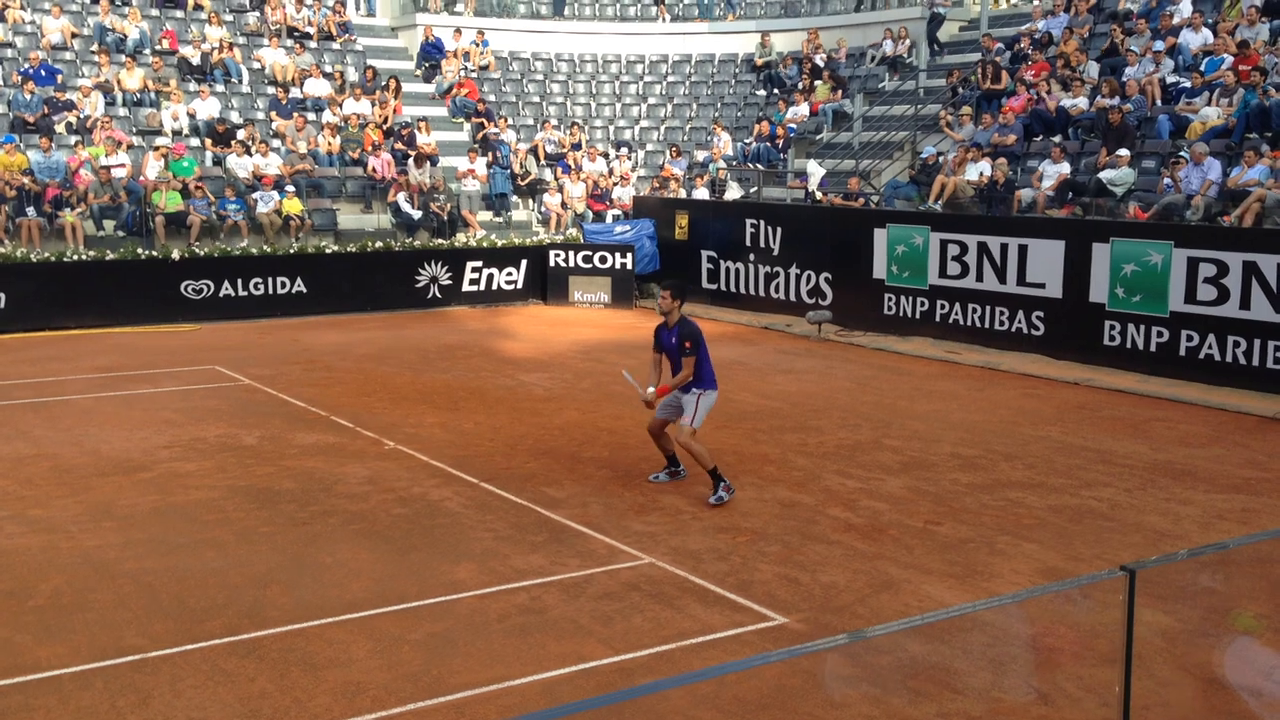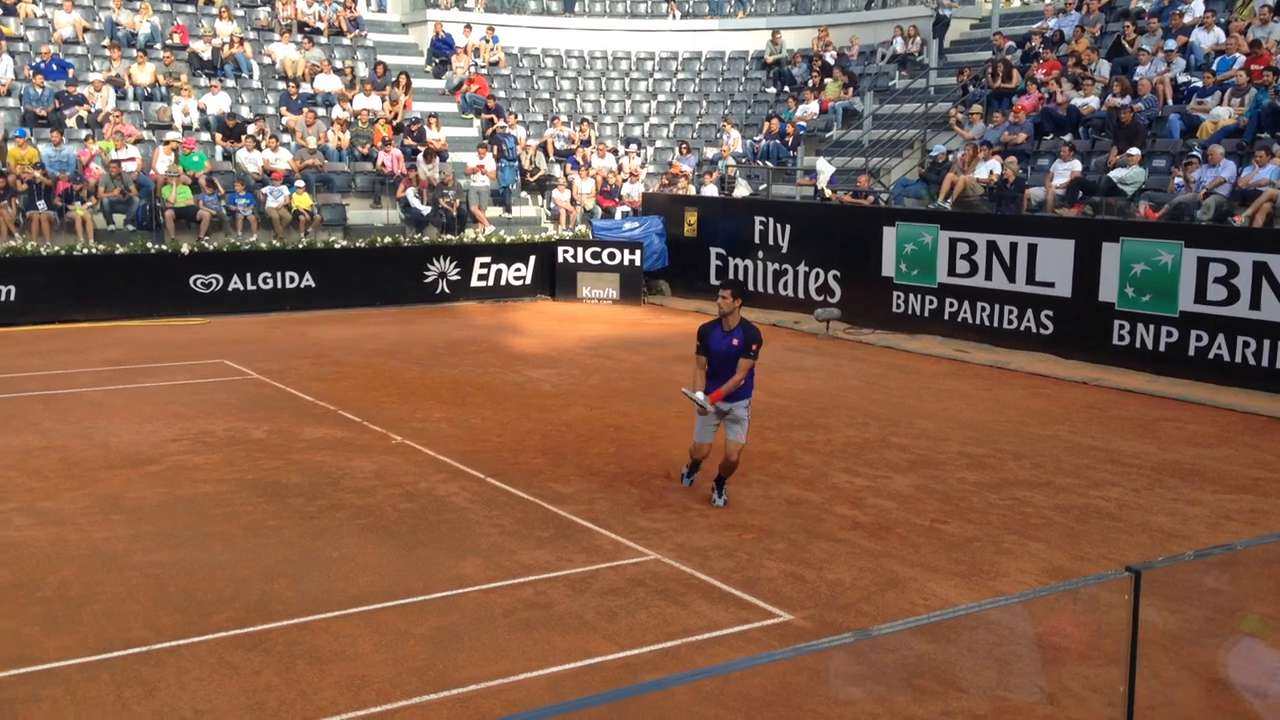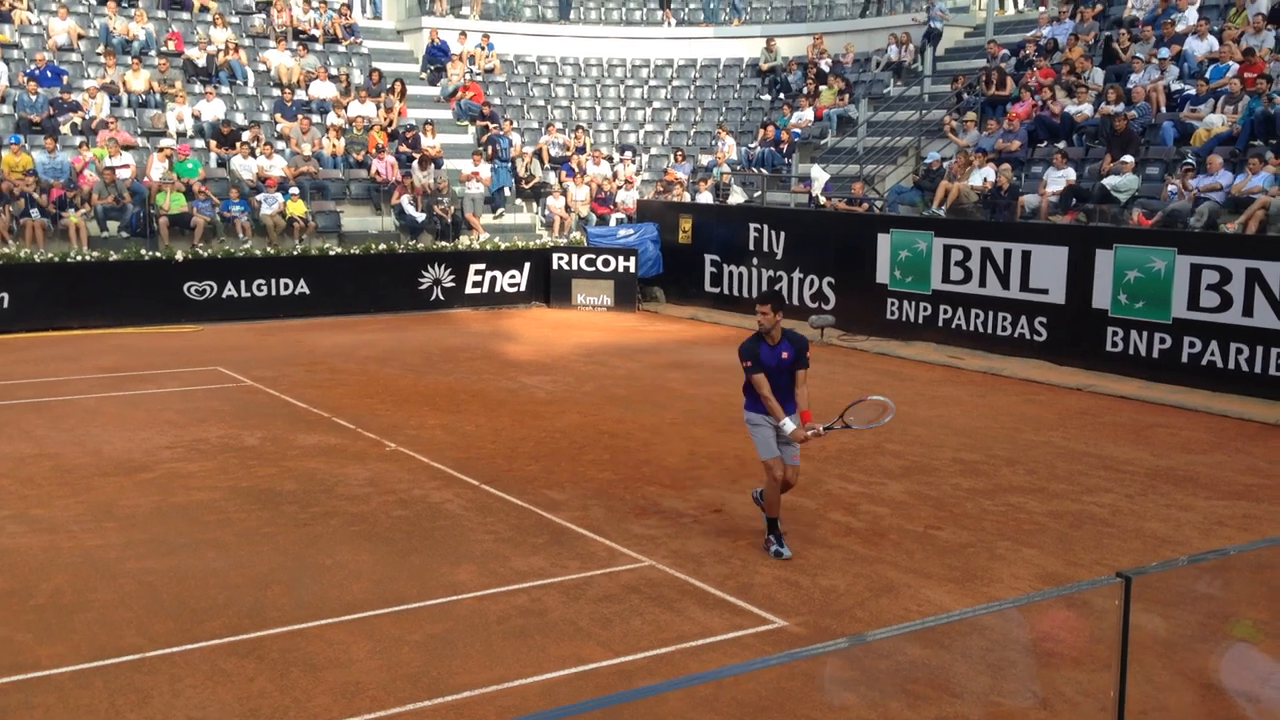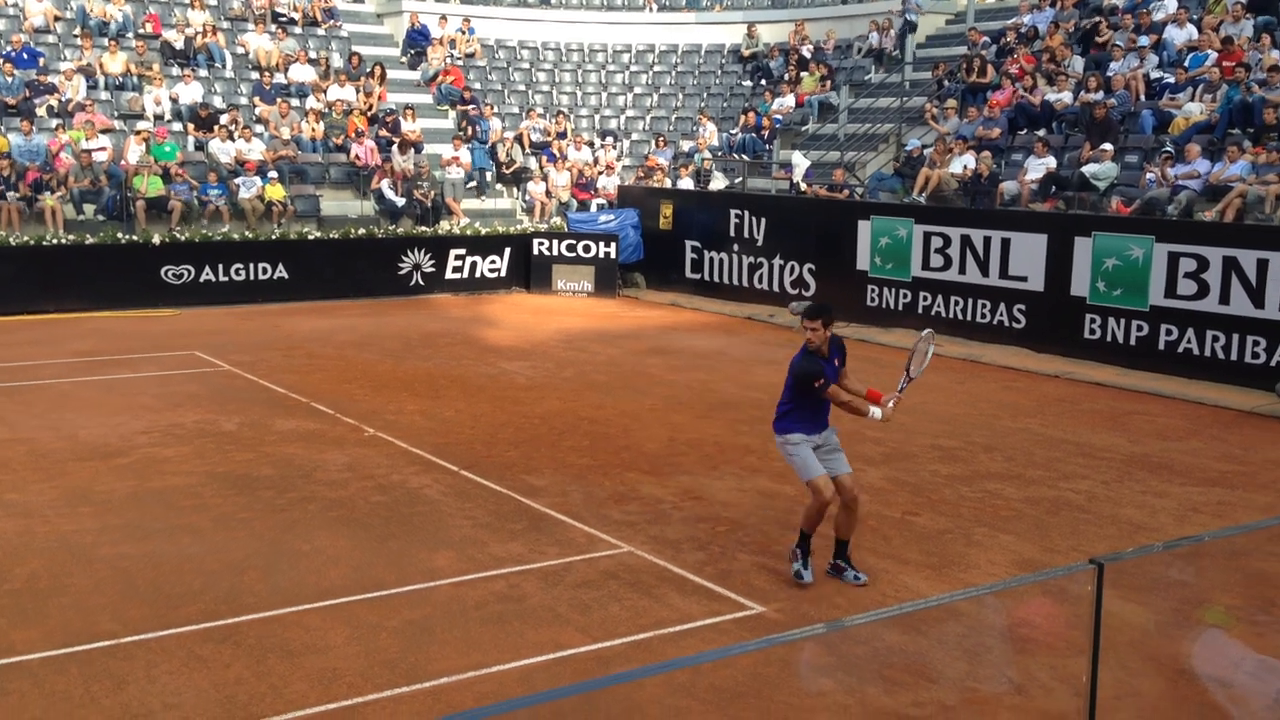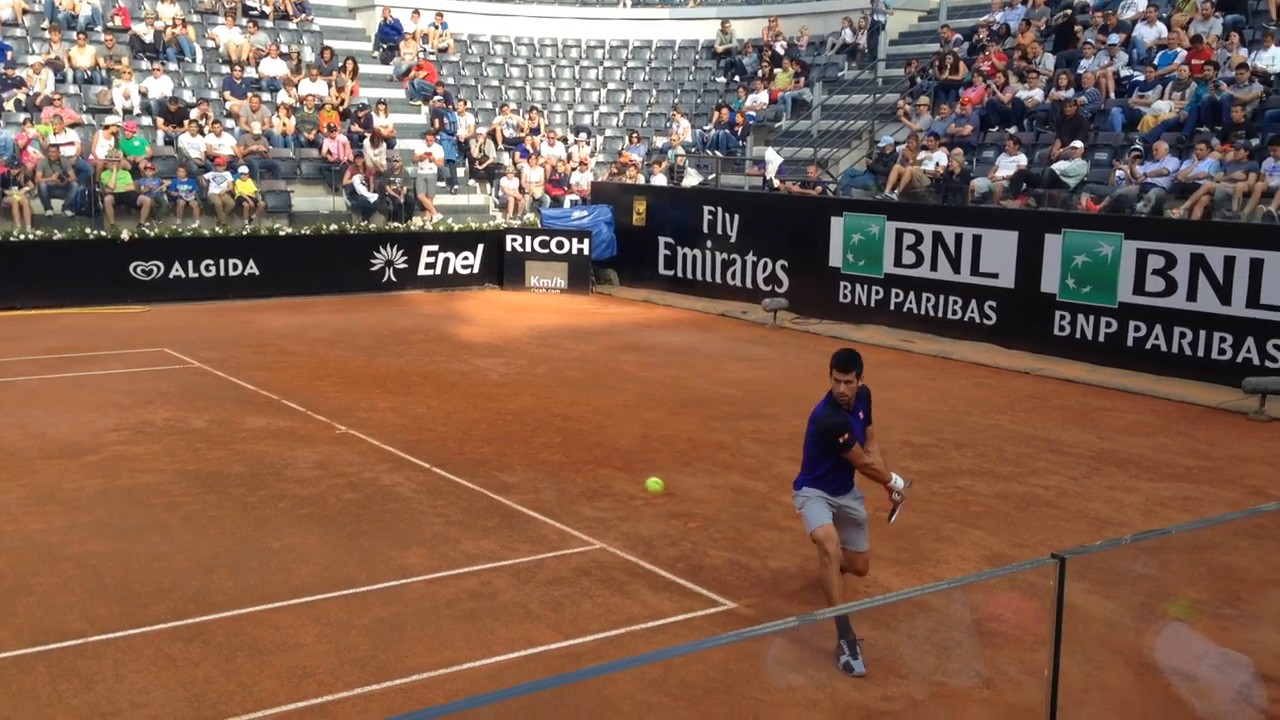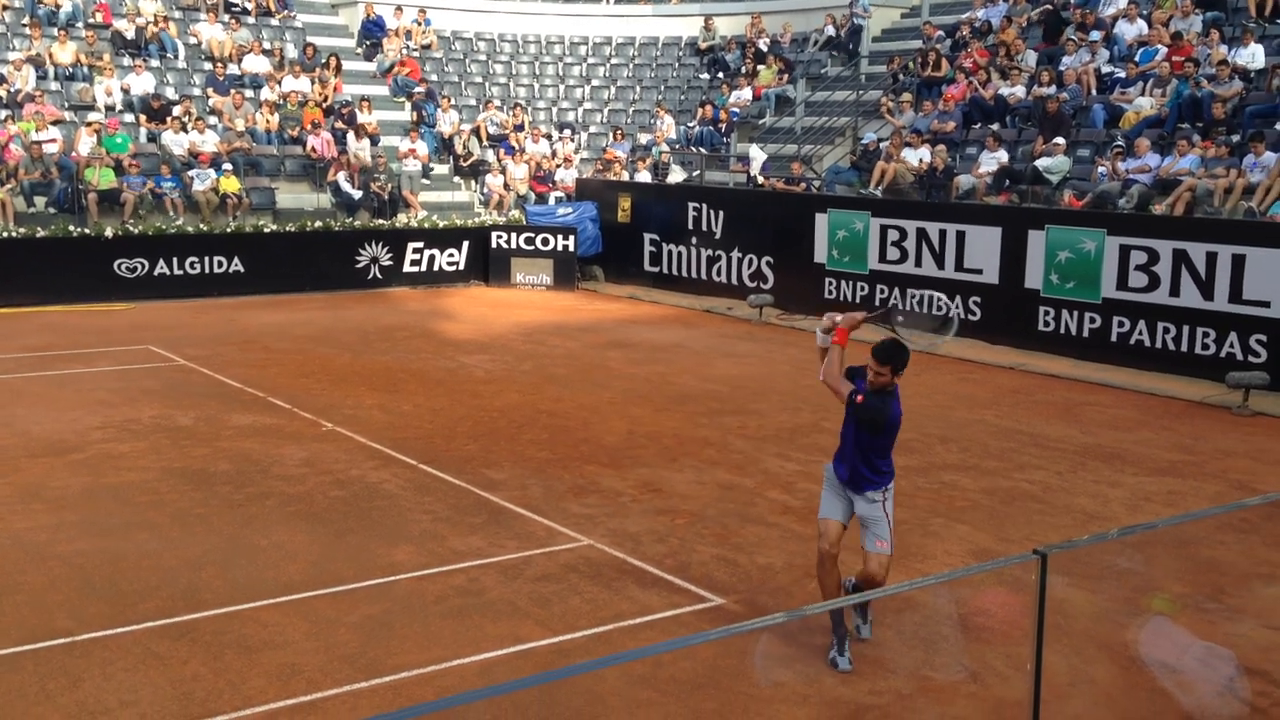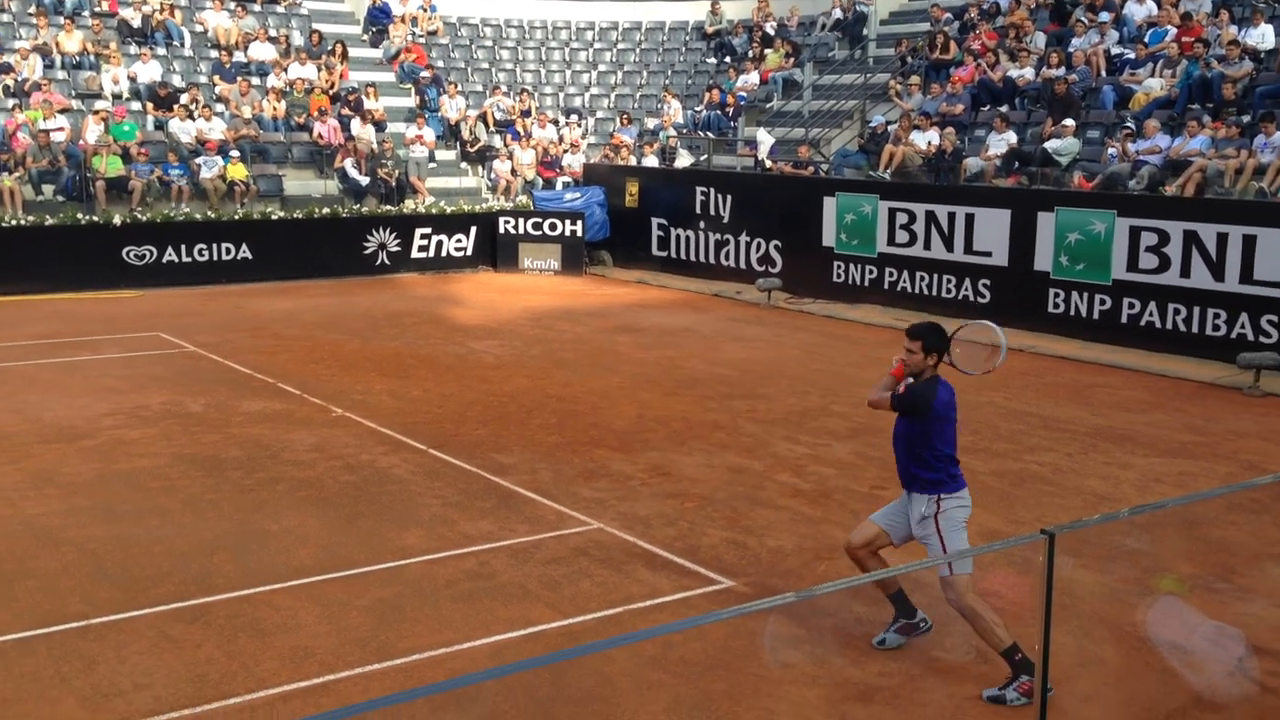
dt=0.3s
person 1, frame 1
left shoulder: (688, 331)
right shoulder: (660, 330)
left elbow: (687, 372)
right elbow: (657, 364)
left wrist: (659, 393)
right wrist: (651, 391)
left hip: (702, 390)
right hip: (678, 391)
left knee: (684, 438)
right knee: (654, 428)
left ankle: (721, 483)
right ankle: (675, 468)
person 1, frame 2
left shoulder: (752, 334)
right shoulder: (706, 331)
left elbow: (740, 376)
right elbow: (700, 369)
left wrist: (713, 398)
left hip: (739, 401)
right hip: (711, 398)
left knee: (732, 457)
right knee: (699, 453)
left ankle: (719, 484)
right ankle: (693, 466)
person 1, frame 3
left shoulder: (799, 342)
right shoulder: (749, 348)
left elbow: (800, 387)
right elbow: (764, 393)
left wrist: (804, 421)
right wrist: (789, 426)
left hip: (789, 415)
right hip: (759, 415)
left knee: (790, 480)
right knee: (776, 476)
left ankle: (764, 496)
right ankle: (772, 534)
person 1, frame 4
left shoulder: (837, 345)
right shoulder: (805, 366)
left elbow: (844, 380)
right elbow: (843, 401)
left wrist: (878, 397)
right wrist: (876, 414)
left hip: (822, 432)
right hip: (793, 435)
left knee: (850, 496)
right knee: (825, 494)
left ankle: (840, 561)
right ankle: (802, 549)
person 1, frame 5
left shoulder: (861, 397)
right shoulder: (825, 418)
left elbow: (869, 432)
right elbow: (862, 462)
left wrist: (887, 480)
right wrist: (894, 481)
left hip: (848, 493)
right hip: (811, 492)
left knee: (858, 567)
right knee: (828, 546)
left ankle: (830, 569)
right ankle: (846, 639)
person 1, frame 6
left shoulder: (880, 409)
right shoulder: (866, 375)
left elbow: (833, 380)
right elbow: (829, 375)
left wrist: (841, 332)
right wrist: (827, 338)
left hip: (873, 490)
right hip: (838, 475)
left knee: (875, 574)
right knee: (827, 548)
left ankle: (856, 591)
right ankle: (839, 633)
person 1, frame 7
left shoulder: (922, 394)
right shoulder: (932, 389)
left elbow: (875, 398)
left wrist: (897, 371)
left hip: (941, 502)
right hip: (916, 496)
left knee: (959, 595)
right knee: (857, 545)
left ankle: (1023, 673)
right ankle: (909, 618)
